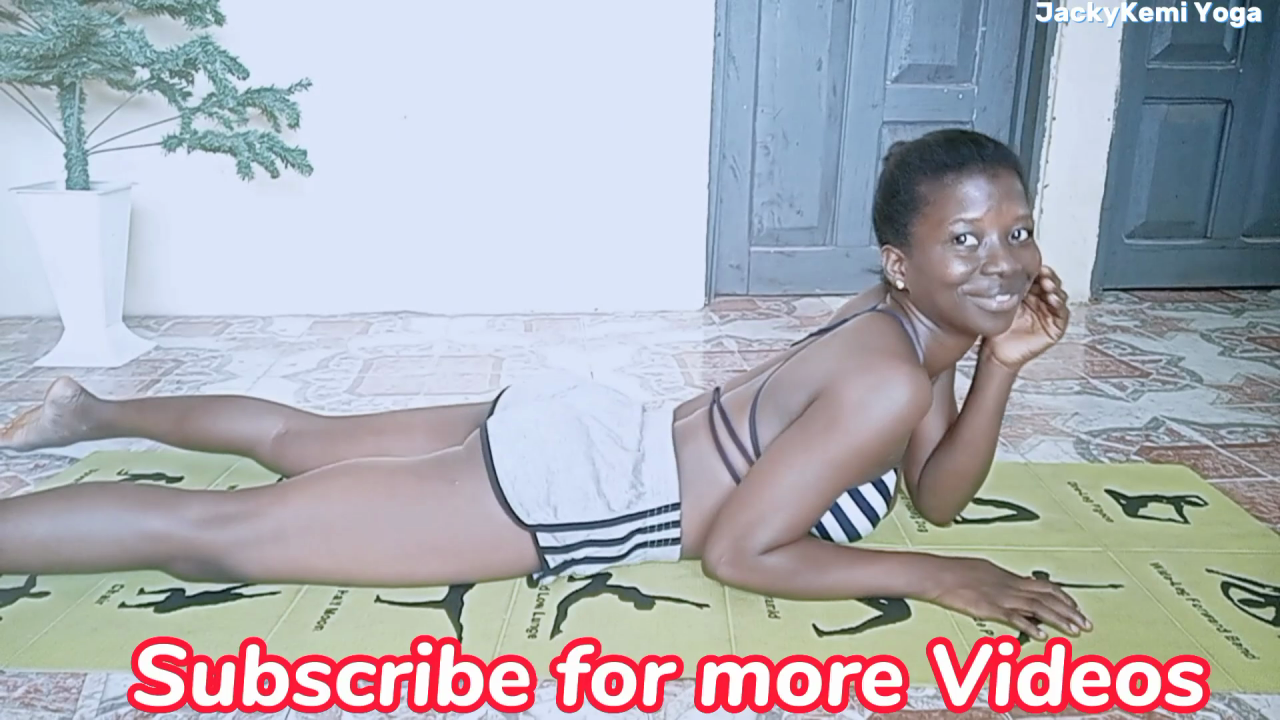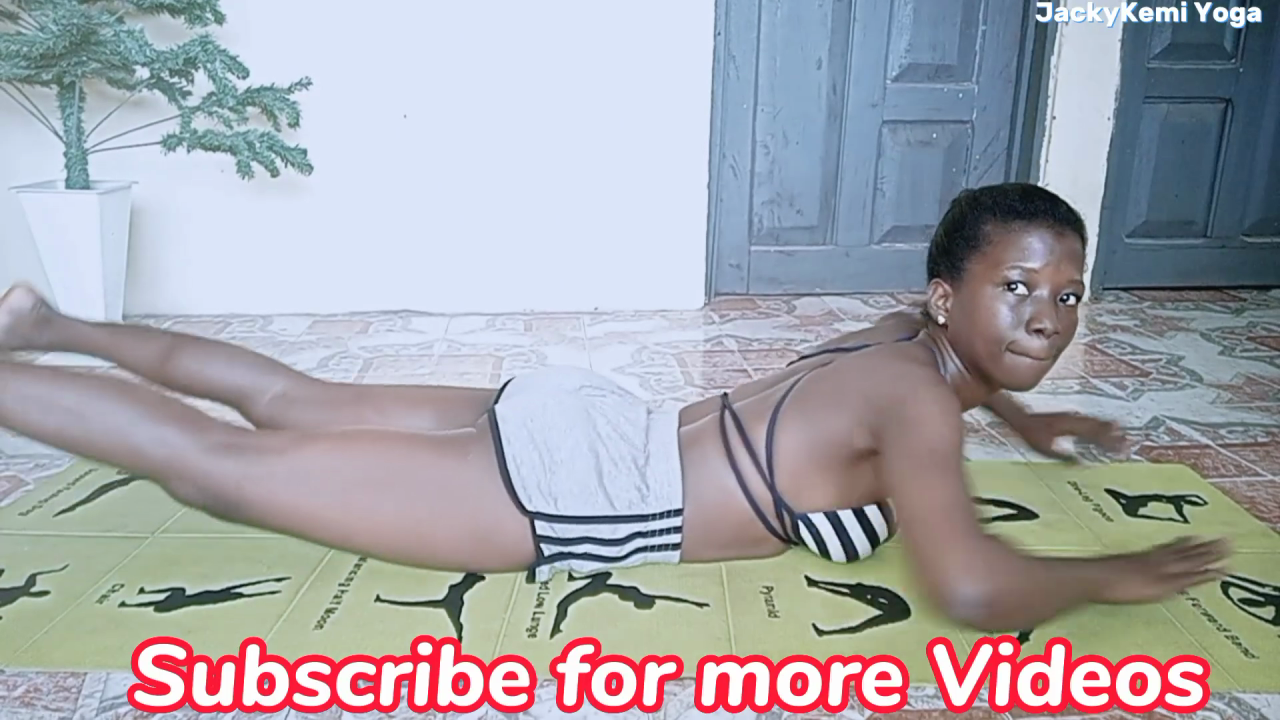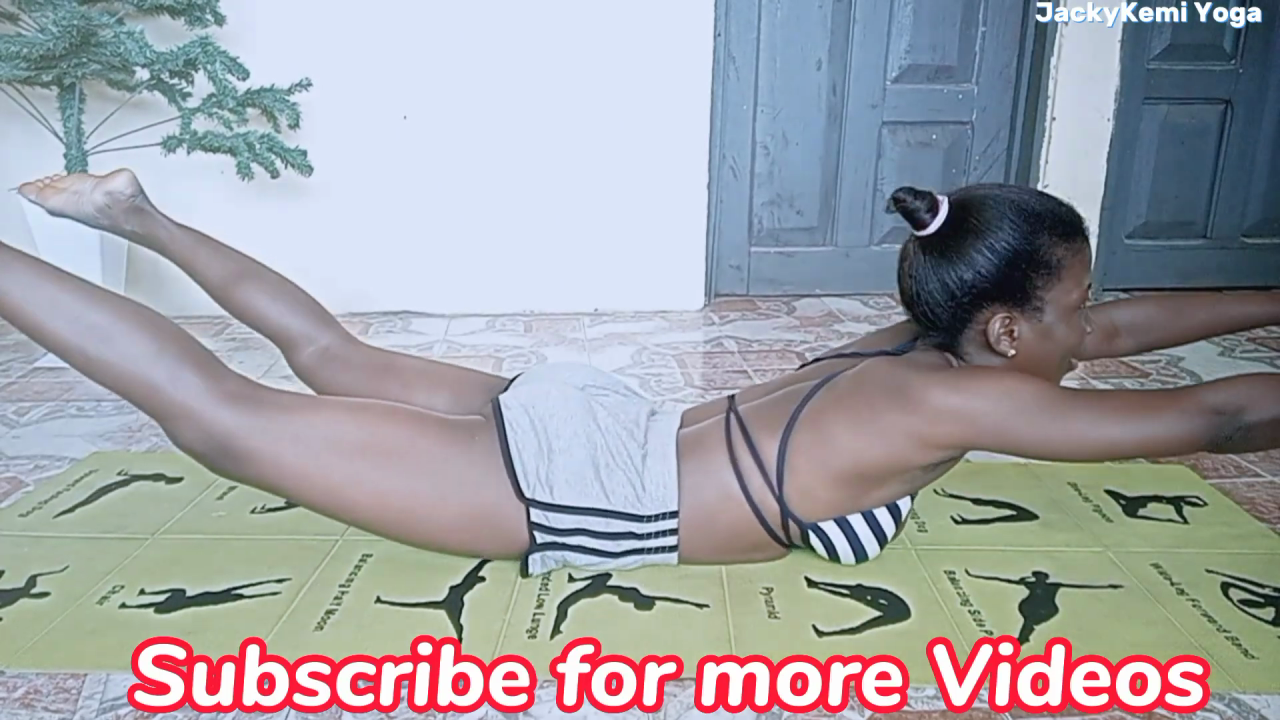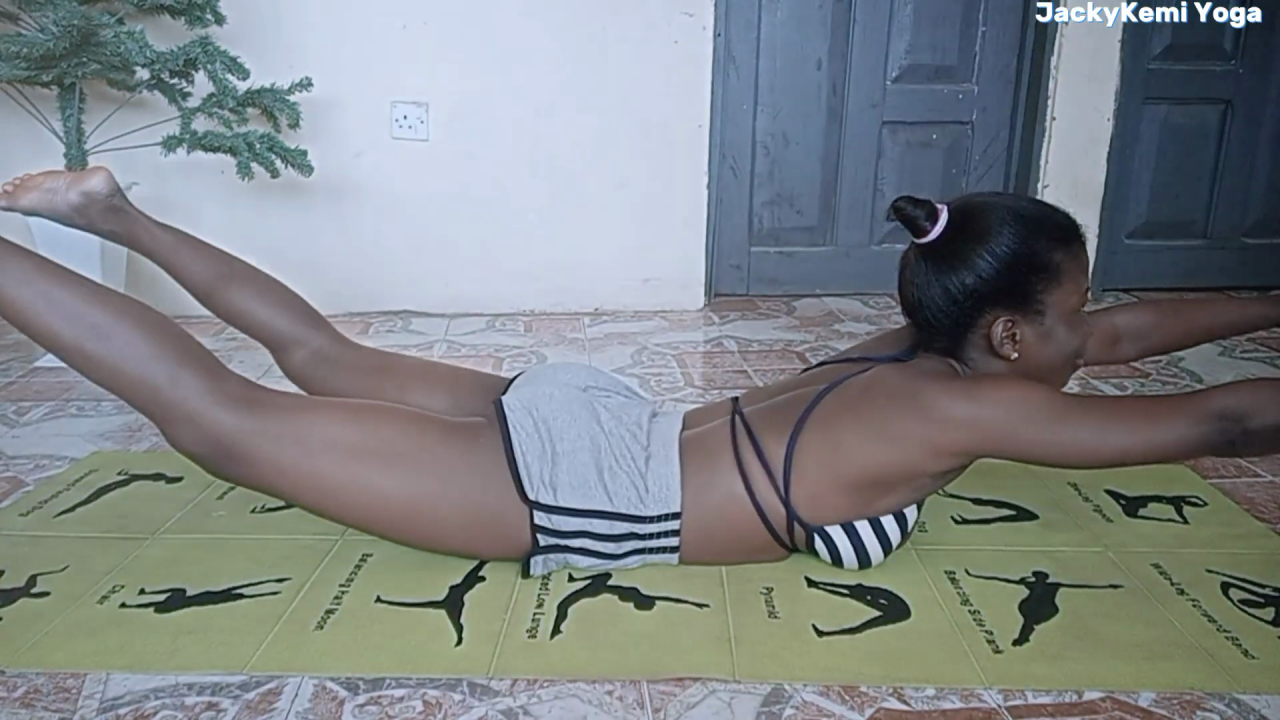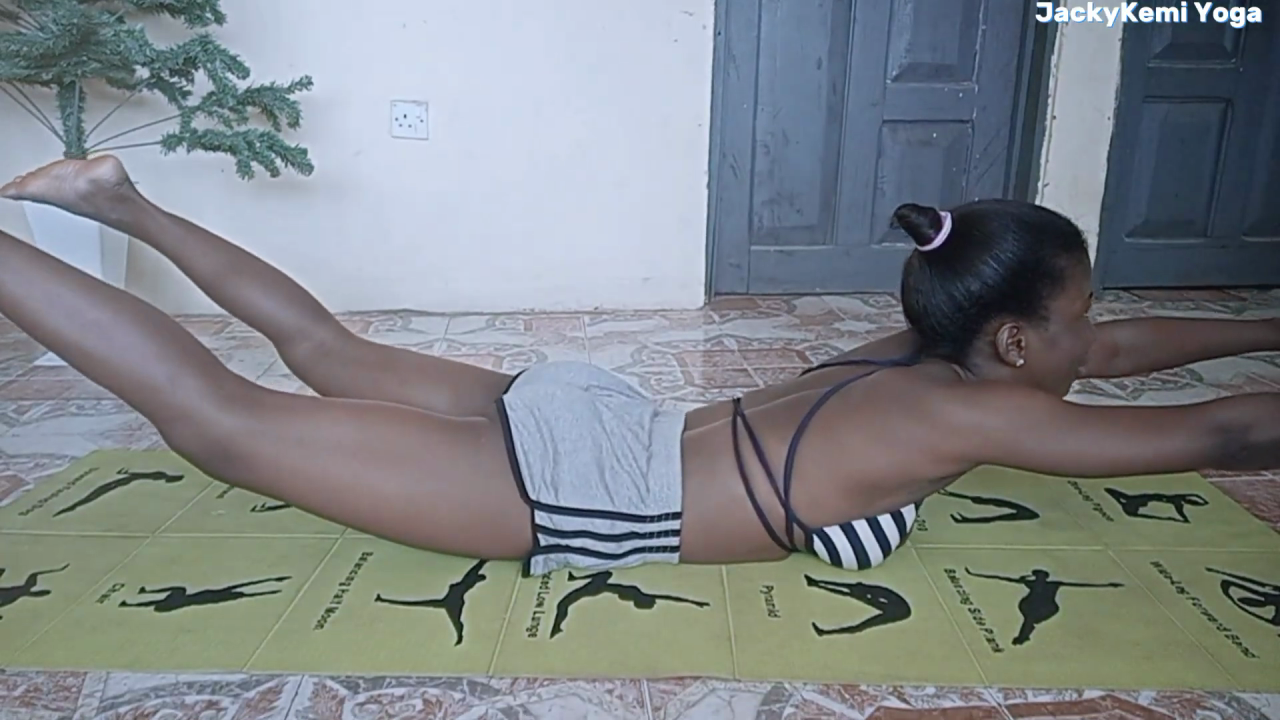
dt=1s
person 1, frame 1
left shoulder: (910, 322)
right shoulder: (887, 383)
left elbow: (937, 491)
right elbow: (742, 555)
left wrist: (1000, 369)
right wrist: (935, 576)
left hip: (578, 438)
right hip: (562, 497)
left knee: (302, 440)
right knee: (212, 536)
left ankle: (96, 411)
person 1, frame 2
left shoulder: (912, 342)
right shoulder: (917, 397)
right elbow: (972, 593)
left wrist: (1017, 411)
right wrist: (1135, 572)
left hip: (574, 431)
right hip: (568, 489)
left knee: (291, 404)
right knee: (226, 471)
person 1, frame 3
left shoulder: (923, 340)
right shoulder: (963, 398)
left elbow: (1112, 327)
left hip: (582, 425)
right hip: (573, 485)
left knee: (332, 360)
right knee: (231, 422)
left ankle: (135, 213)
person 1, frame 4
left shoulder: (926, 346)
right shoulder: (975, 404)
left elbow: (1121, 333)
left hip: (584, 425)
right hip: (576, 494)
left knee: (322, 360)
right knee: (227, 424)
left ankle: (113, 214)
person 1, frame 5
left shoulder: (925, 349)
right shoulder: (976, 411)
left elbow: (1122, 345)
left hip: (581, 421)
right hip: (576, 494)
left knee: (329, 354)
right knee: (224, 424)
left ankle: (123, 201)
